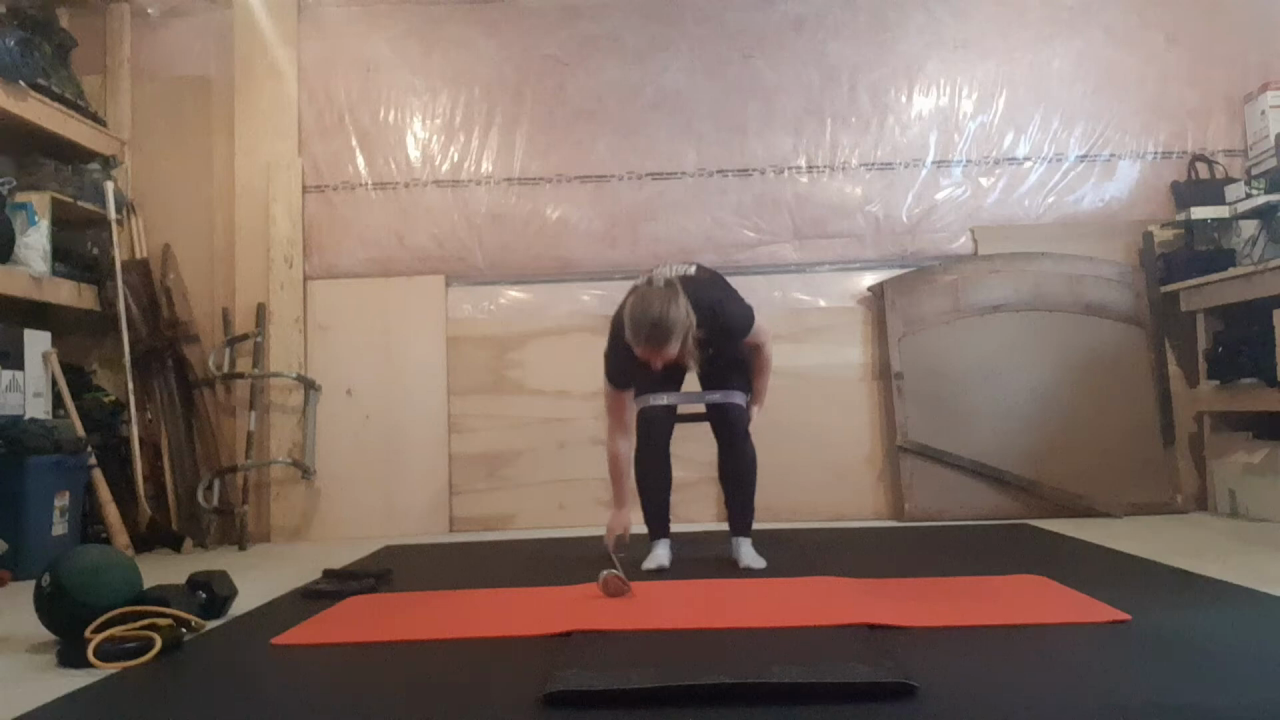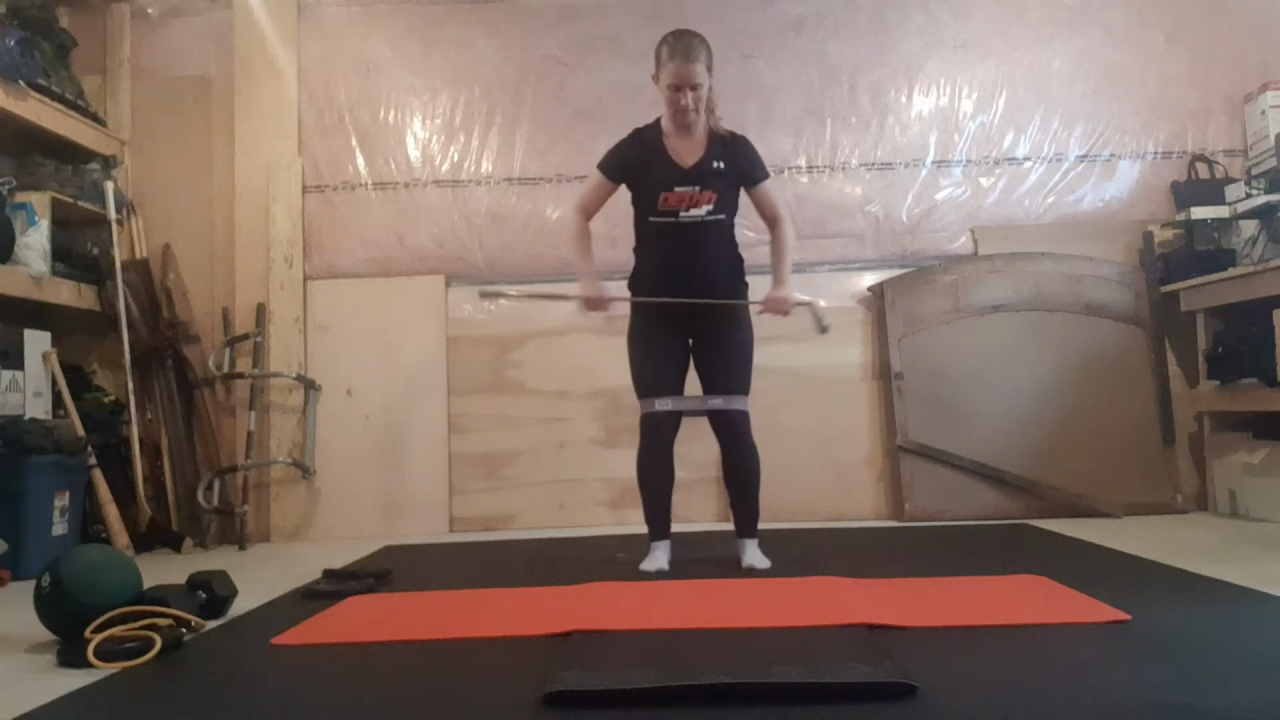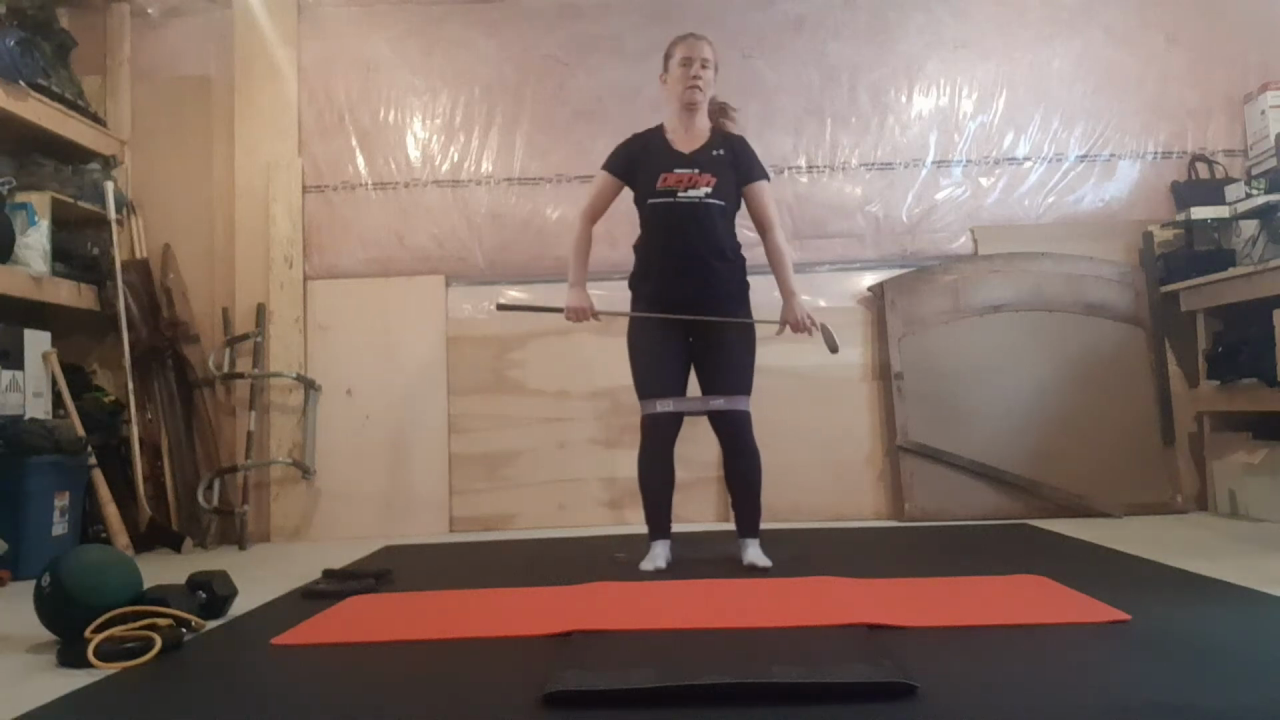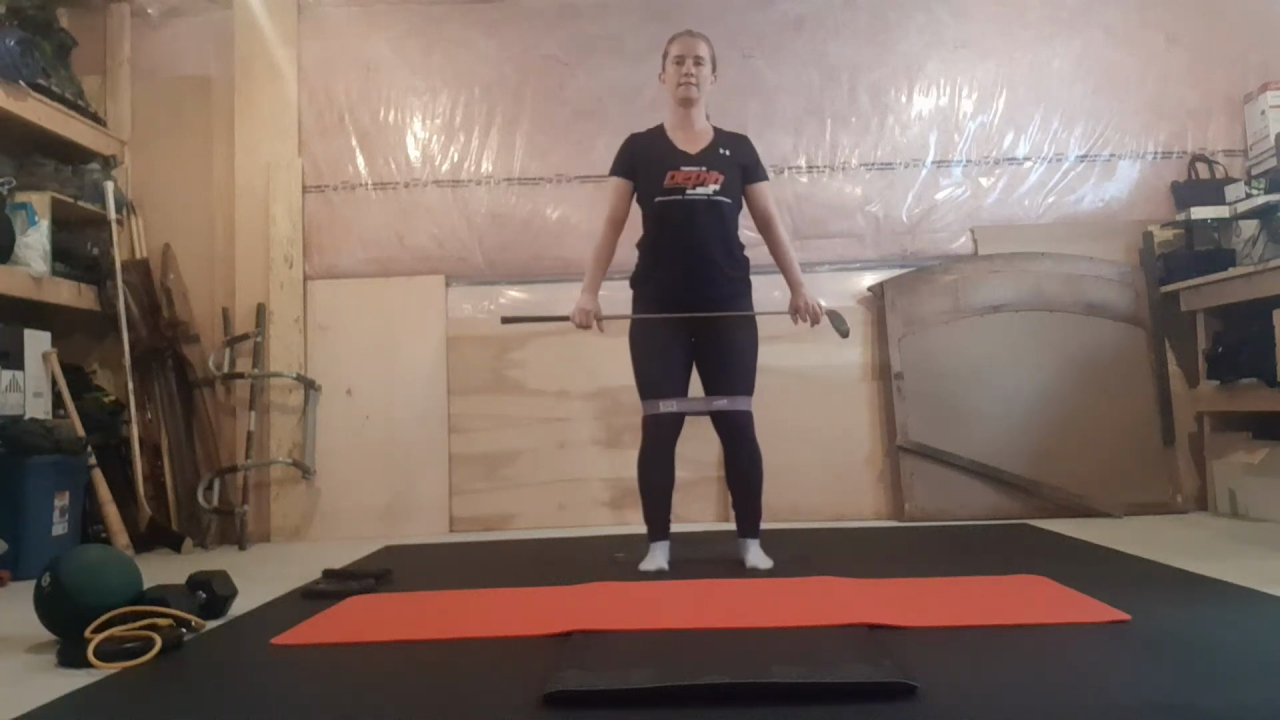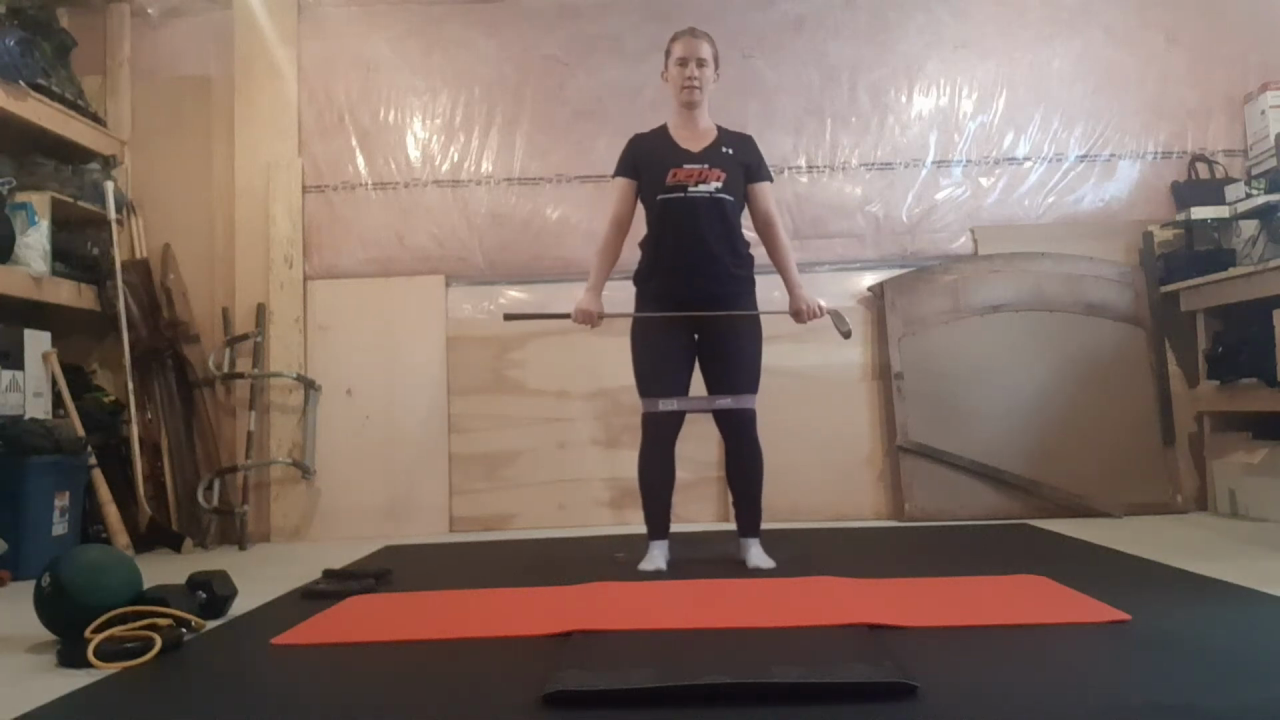
dt=1s
person 1, frame 1
left shoulder: (720, 311)
right shoulder: (623, 341)
left elbow: (761, 344)
right elbow: (620, 434)
left wrist: (757, 402)
right wrist: (620, 506)
left hip: (719, 341)
right hip: (649, 336)
left knee: (732, 425)
right knee: (652, 429)
left ankle: (742, 540)
right ankle: (660, 543)
person 1, frame 2
left shoulder: (735, 150)
right shoulder: (635, 149)
left elbow: (778, 221)
right elbow: (581, 214)
left wrist: (781, 283)
right wrist: (588, 279)
left hip: (723, 310)
right hip: (655, 313)
left knee: (733, 423)
right knee: (657, 426)
left ankle: (749, 541)
right ankle: (659, 543)
person 1, frame 3
left shoulder: (735, 150)
right shoulder: (638, 148)
left elbow: (769, 226)
right elbow: (588, 217)
left wrist: (791, 297)
right wrist: (576, 285)
left hip: (725, 308)
right hip: (655, 309)
left knee: (734, 424)
right knee: (658, 425)
left ankle: (750, 541)
right ankle: (659, 543)
person 1, frame 4
left shoulder: (738, 149)
right shoulder: (639, 148)
left elbow: (769, 223)
right elbow: (612, 226)
left wrist: (799, 289)
right wrist: (588, 292)
left hip: (728, 307)
right hip: (658, 309)
left knee: (736, 423)
right knee: (660, 426)
left ankle: (751, 541)
right ankle: (658, 545)
person 1, frame 5
left shoulder: (741, 148)
right shoulder: (642, 148)
left elbow: (768, 223)
right elbow: (617, 224)
left wrist: (797, 290)
right wrist: (592, 290)
left hip: (731, 307)
right hip: (660, 308)
left knee: (739, 424)
right knee: (659, 426)
left ankle: (751, 541)
right ankle: (657, 544)
